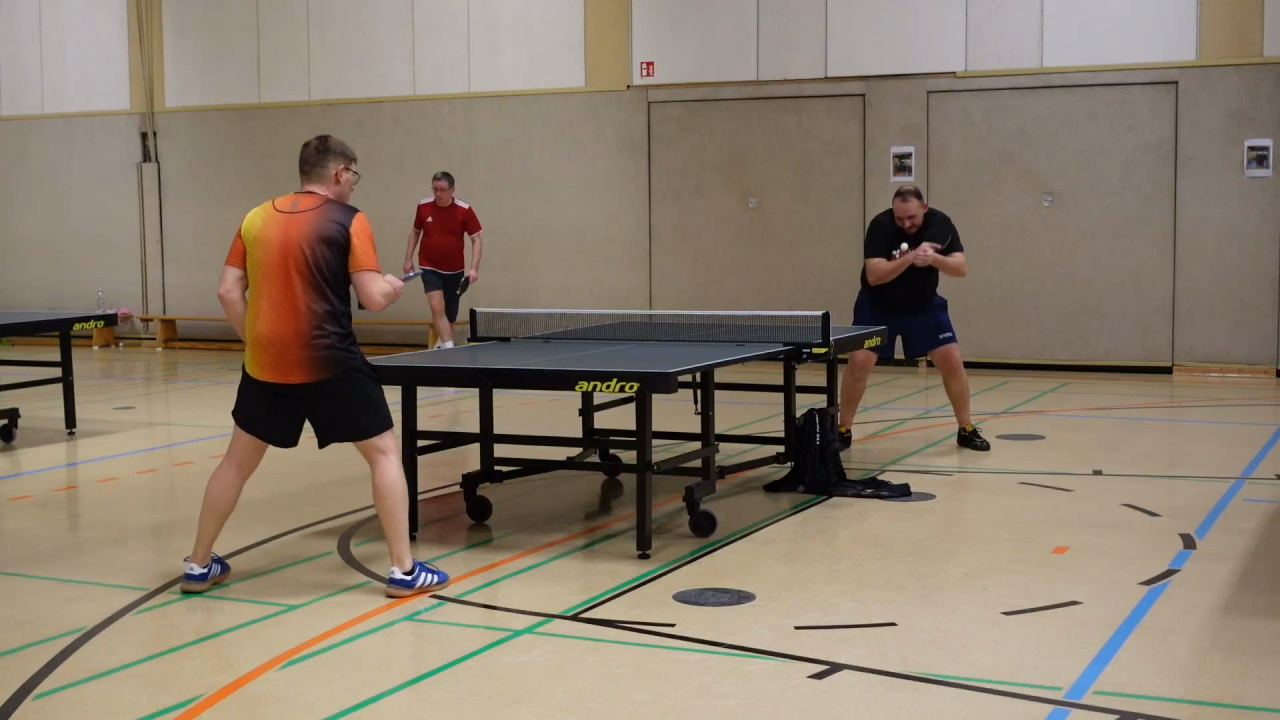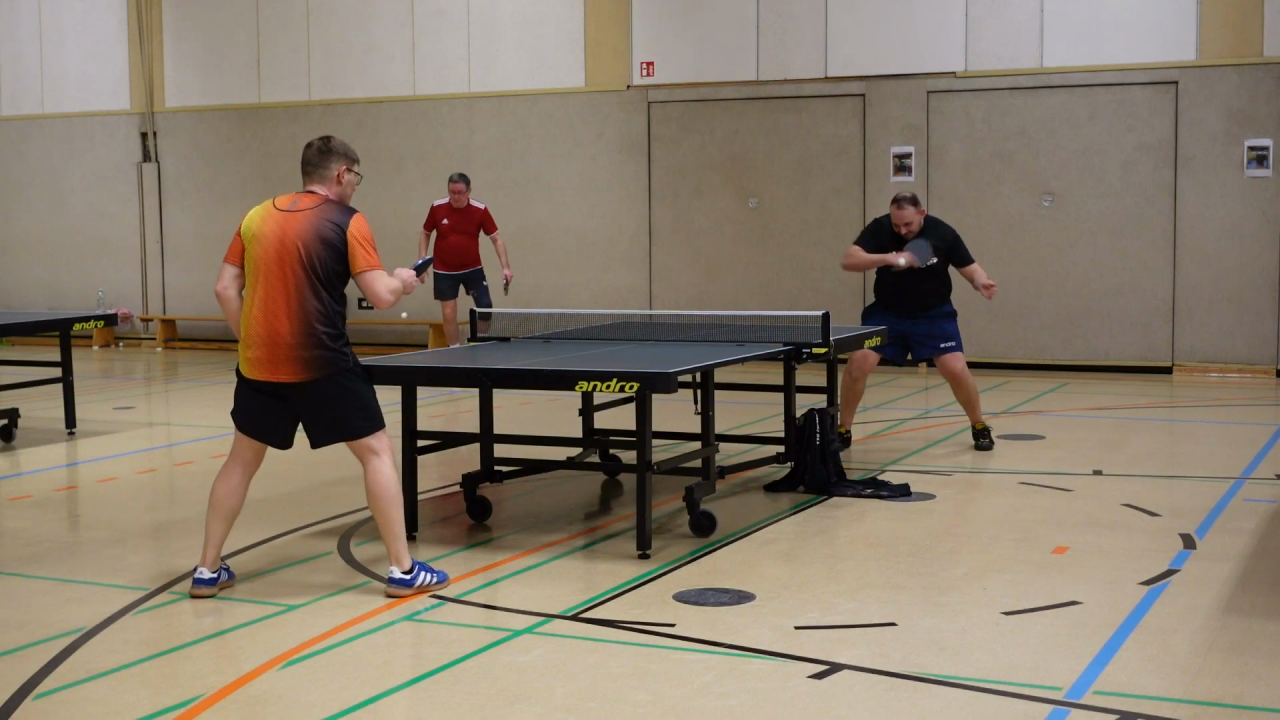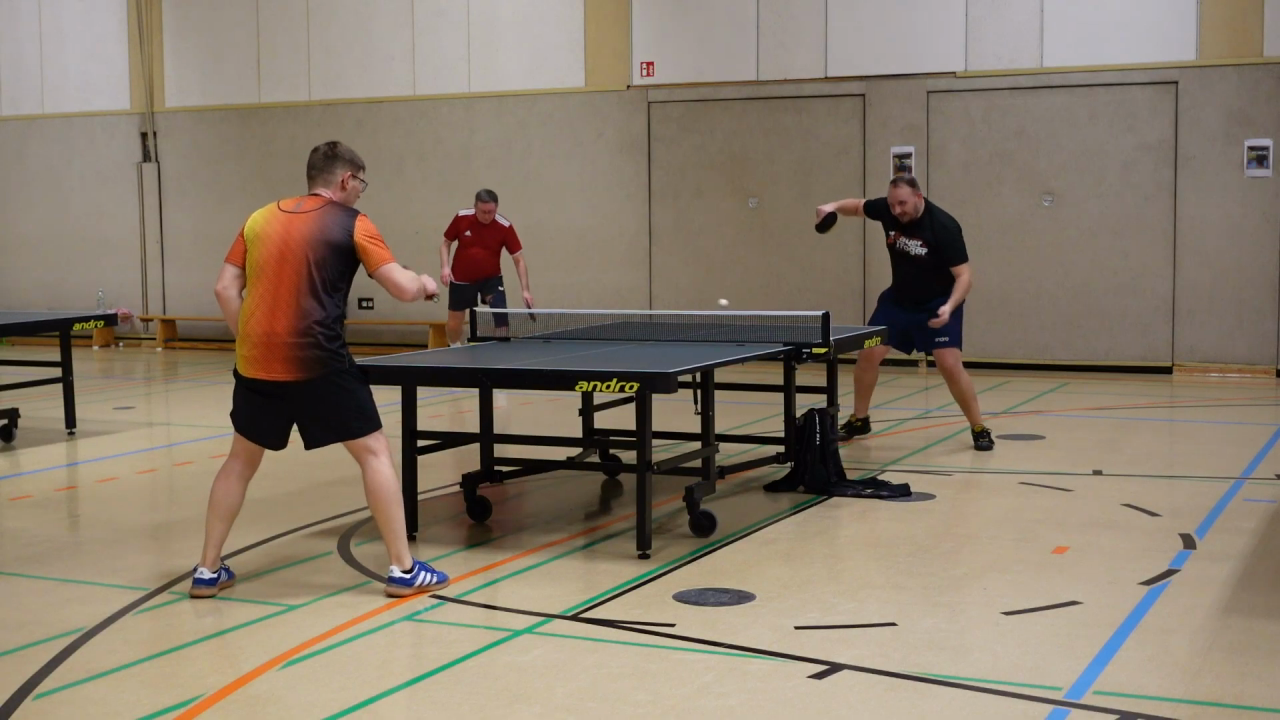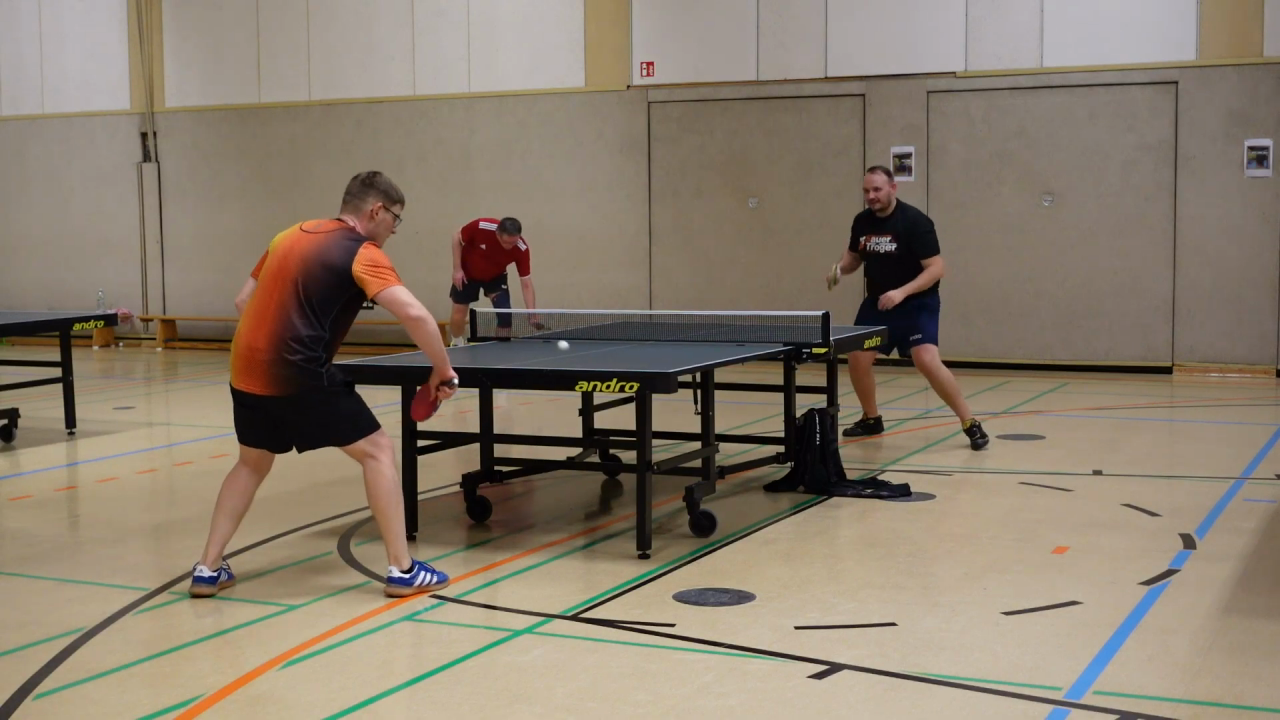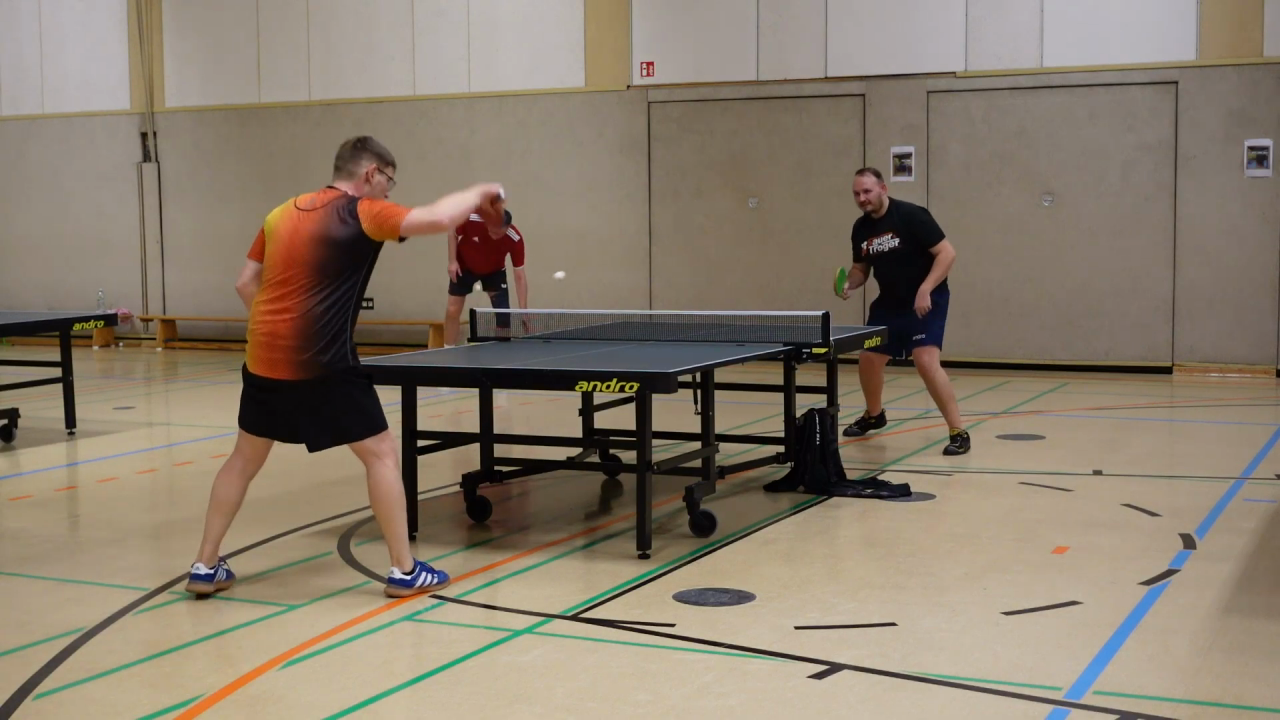
dt=0.3s
person 1, frame 1
left shoulder: (256, 218)
right shoulder: (348, 221)
left elbow: (229, 291)
right elbow: (374, 298)
right wrist: (392, 285)
left hip: (265, 366)
right hip: (329, 364)
left knee: (238, 460)
right knee: (385, 452)
left ankle: (199, 565)
right ankle: (404, 570)
person 1, frame 2
left shoulder: (256, 216)
right shoulder: (347, 222)
left elbow: (225, 289)
right elbow: (382, 296)
right wrist: (403, 280)
left hip: (258, 364)
right hip: (322, 363)
left knee: (240, 461)
right knee: (377, 453)
left ankle: (207, 569)
right ankle: (402, 569)
person 1, frame 3
left shoulder: (260, 218)
right shoulder: (352, 223)
left elbow: (226, 288)
right elbow: (404, 289)
right wrist: (426, 284)
left hip: (255, 363)
right hip: (316, 363)
left knee: (240, 461)
right knee: (375, 452)
left ankle: (208, 569)
right ankle: (403, 569)
person 1, frame 4
left shoulder: (289, 235)
right shoulder: (361, 252)
left elbow: (245, 300)
right elbow: (413, 313)
right wrist: (441, 367)
left hip: (247, 372)
right hip: (301, 375)
left knee: (251, 465)
right knee: (378, 452)
left ankle: (207, 568)
right ankle: (402, 569)
person 1, frame 5
left shoulder: (283, 212)
right shoulder: (361, 214)
left elbow: (246, 285)
right elbow: (437, 218)
right wrist: (480, 192)
left hip: (263, 361)
right hip: (321, 365)
left knee: (245, 457)
right knee: (381, 454)
left ankle: (205, 566)
right ankle: (404, 570)
person 2, frame 1
left shoulder: (939, 223)
right shoulder: (880, 226)
left elbow: (960, 268)
right elbow: (874, 277)
left wrist: (935, 259)
right wrist: (911, 257)
left hip: (924, 305)
right hip: (878, 304)
left knee: (952, 361)
right knee: (860, 360)
left ankle: (966, 430)
right ankle: (843, 430)
person 2, frame 2
left shoulder: (942, 233)
right shoulder: (880, 228)
left elbow: (971, 270)
right elbow: (849, 260)
left wrist: (982, 283)
right wrist: (887, 259)
left hip: (934, 313)
right hip: (887, 311)
left knee: (956, 370)
right knee: (858, 361)
left ankle: (980, 427)
right ankle: (842, 431)
person 2, frame 3
left shoulder: (944, 226)
right shoulder: (887, 210)
left elbow: (964, 275)
right elbow: (858, 206)
left wrist: (949, 307)
right wrist: (833, 207)
left hip: (936, 303)
right hip: (899, 299)
left knee: (950, 364)
right knee: (869, 353)
left ankle: (979, 429)
right ankle: (859, 420)
person 2, frame 4
left shoulder: (916, 222)
right shoulder: (863, 221)
left elbow: (936, 269)
right elbow: (854, 258)
left wrist: (902, 292)
right wrist: (839, 268)
left hip: (916, 304)
right hip: (877, 305)
left knee: (927, 362)
right knee: (857, 360)
left ankle: (970, 424)
right ankle: (871, 419)
person 2, frame 5
left shoulder: (912, 216)
right shoulder: (860, 229)
left elbow: (947, 253)
right elbow: (861, 270)
left wrist: (925, 291)
right wrist: (849, 284)
left hip: (927, 299)
right hip: (891, 302)
left knee: (926, 362)
right knee: (869, 358)
left ankle: (958, 433)
right ankle: (873, 414)
